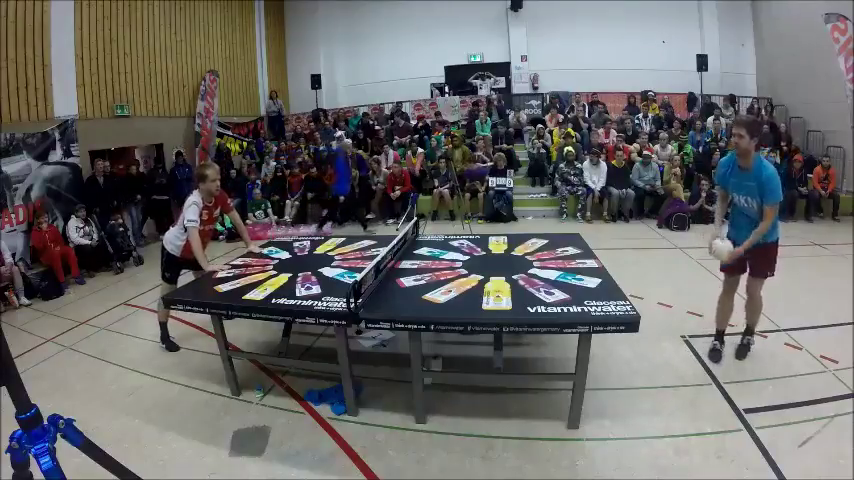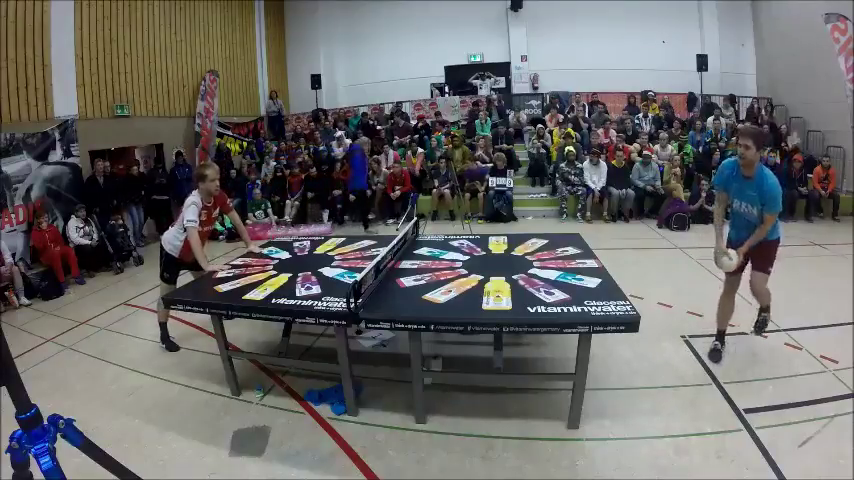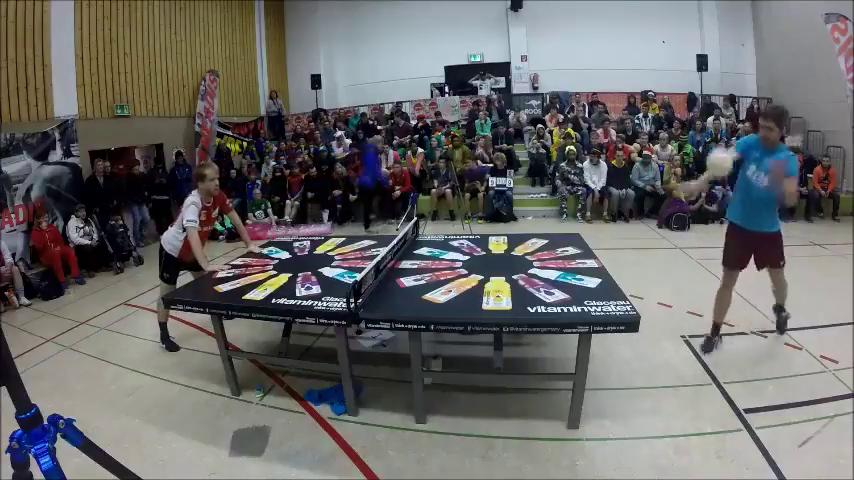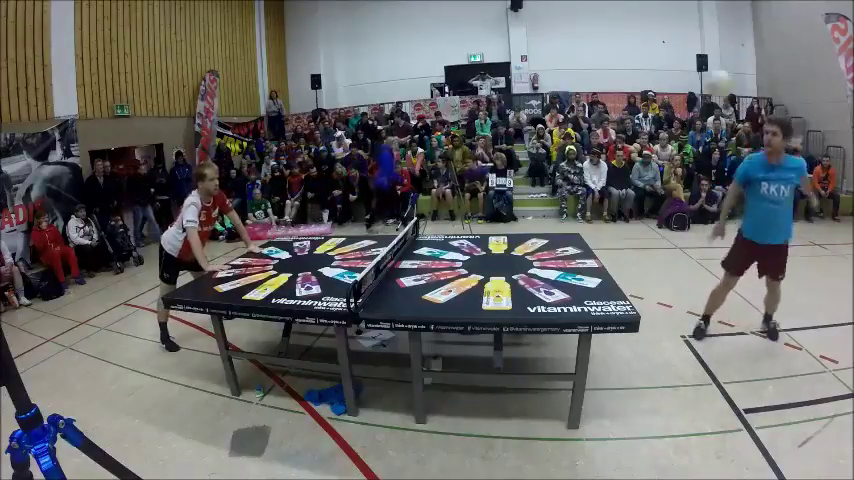
dt=0.2s
person 1, frame 1
left shoulder: (768, 175)
right shoulder: (725, 165)
left elbow: (768, 220)
left wrist: (744, 249)
right wrist: (717, 229)
left hip: (764, 240)
right hip: (735, 236)
left knee: (753, 289)
right knee: (729, 287)
left ankle: (748, 334)
right ankle: (719, 338)
person 1, frame 2
left shoulder: (769, 184)
right shoulder: (727, 168)
left elbow: (766, 226)
right elbow: (720, 204)
left wrist: (742, 251)
right wrist: (719, 240)
left hip: (765, 239)
right hip: (738, 234)
left knee: (757, 284)
right knee: (730, 286)
left ankle: (764, 310)
right ankle: (719, 339)
person 1, frame 3
left shoulder: (787, 159)
right shoulder: (750, 142)
left elbow: (790, 199)
left wrist: (778, 179)
right wrist: (700, 182)
left hip: (768, 229)
right hip: (739, 224)
left knee: (777, 275)
right knee: (729, 280)
left ankle: (780, 308)
right ankle: (715, 331)
person 1, frame 4
left shoulder: (798, 165)
right shoulder: (752, 162)
right elbow: (733, 193)
left wrist: (812, 197)
right wrist: (721, 222)
left hip: (778, 239)
right hip: (749, 236)
left knee: (774, 285)
right knee: (727, 283)
left ankle: (768, 320)
right ankle: (705, 319)
person 2, frame 1
left shoulder: (220, 196)
right shoulder: (194, 203)
left elbow: (235, 219)
right elbow: (193, 235)
left wrist: (249, 244)
right wrist: (206, 265)
left hip: (194, 250)
right hip: (175, 249)
right knee: (169, 291)
right ankle: (164, 335)
person 2, frame 2
left shoulder: (219, 197)
right shoulder: (193, 203)
left elbow: (235, 219)
right elbow: (193, 235)
left wrist: (249, 244)
right wrist: (206, 265)
left hip: (192, 250)
right hip: (173, 249)
right knee: (168, 292)
right ankle: (164, 335)
person 2, frame 3
left shoulder: (218, 197)
right shoulder: (192, 203)
left elbow: (235, 219)
right elbow: (193, 236)
left wrist: (249, 244)
right wrist: (206, 265)
left hip: (192, 251)
right hip: (173, 249)
right knee: (168, 293)
right ankle: (164, 335)
person 2, frame 4
left shoulder: (218, 197)
right shoulder: (192, 204)
left elbow: (235, 219)
right elbow: (193, 236)
left wrist: (249, 244)
right wrist: (207, 265)
left hip: (191, 251)
right hip: (172, 250)
right knee: (167, 293)
right ankle: (164, 335)
